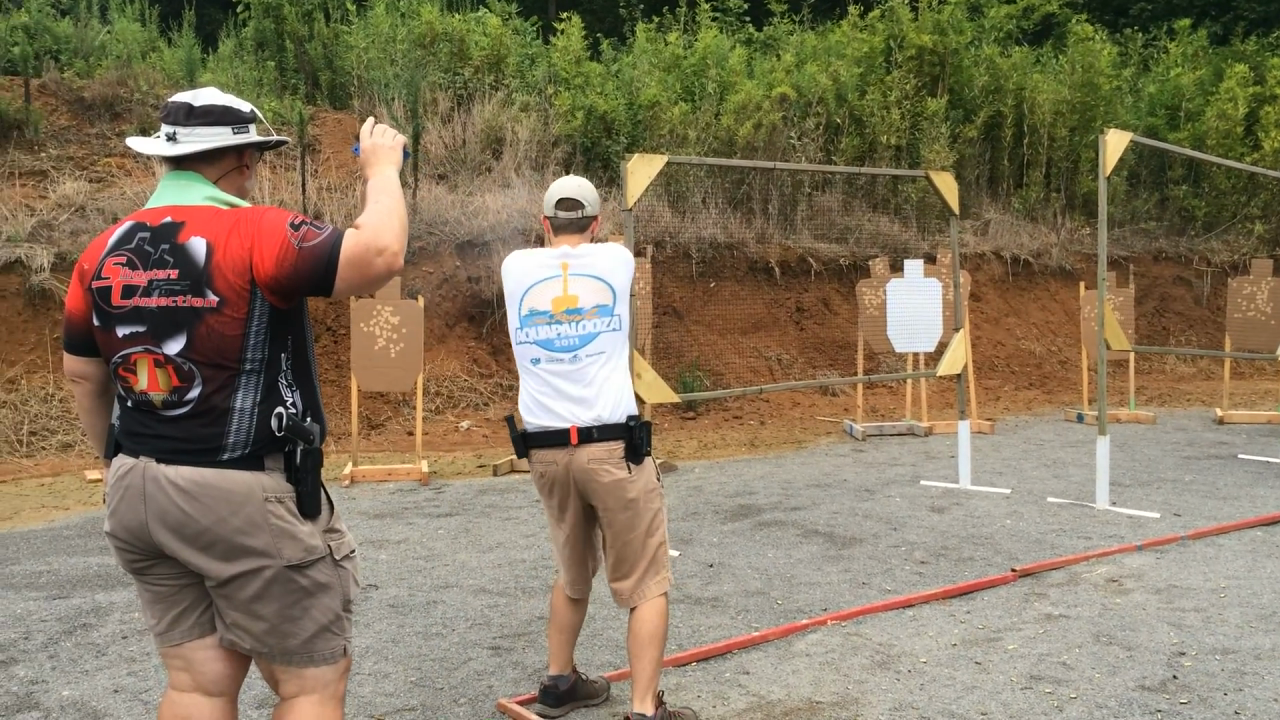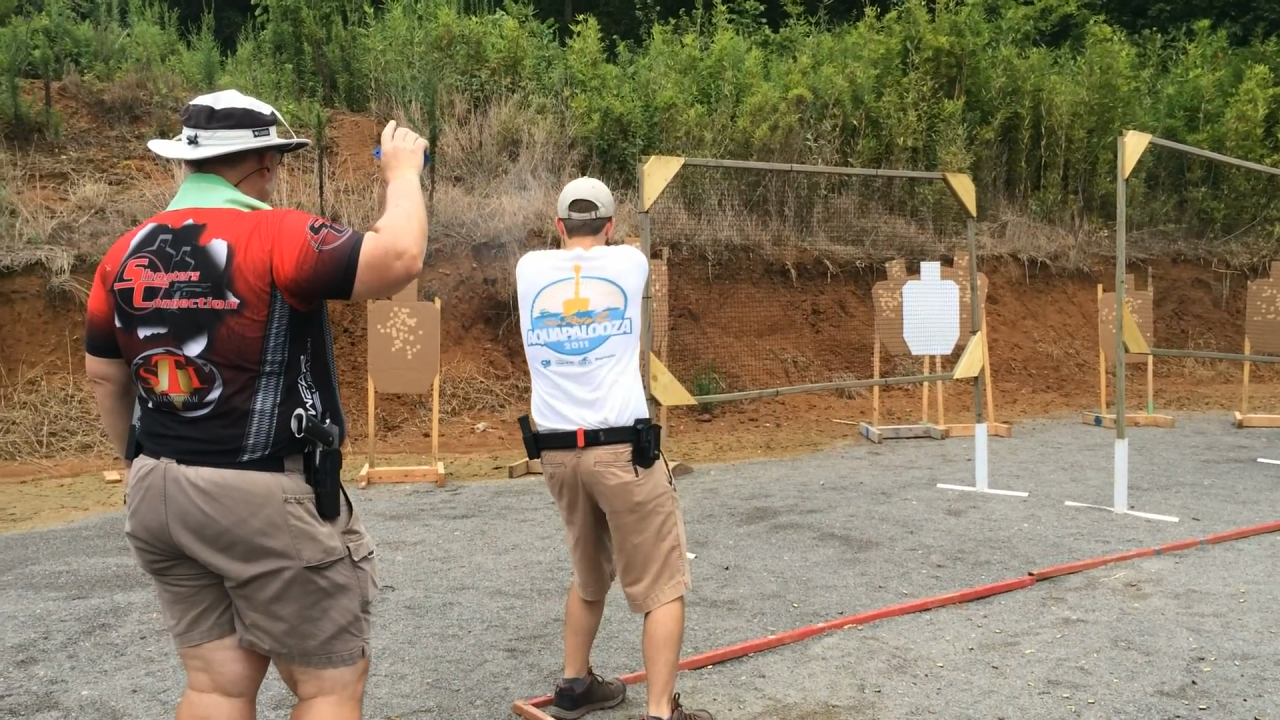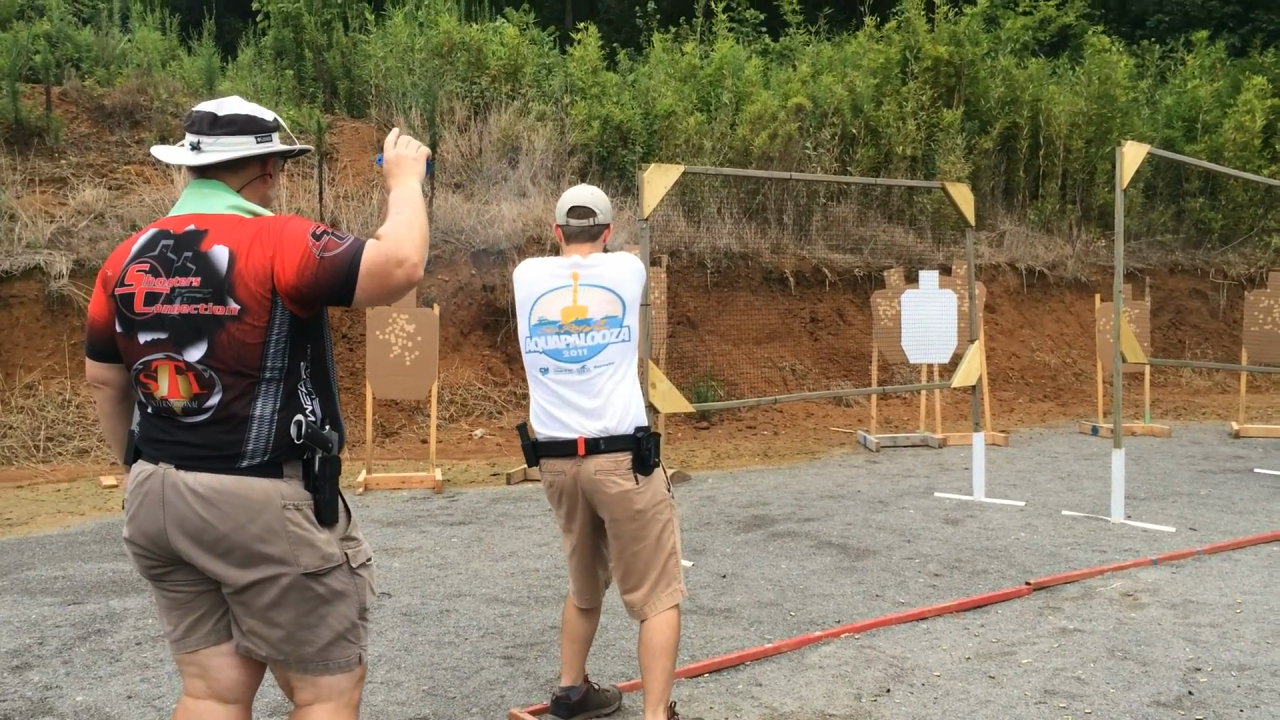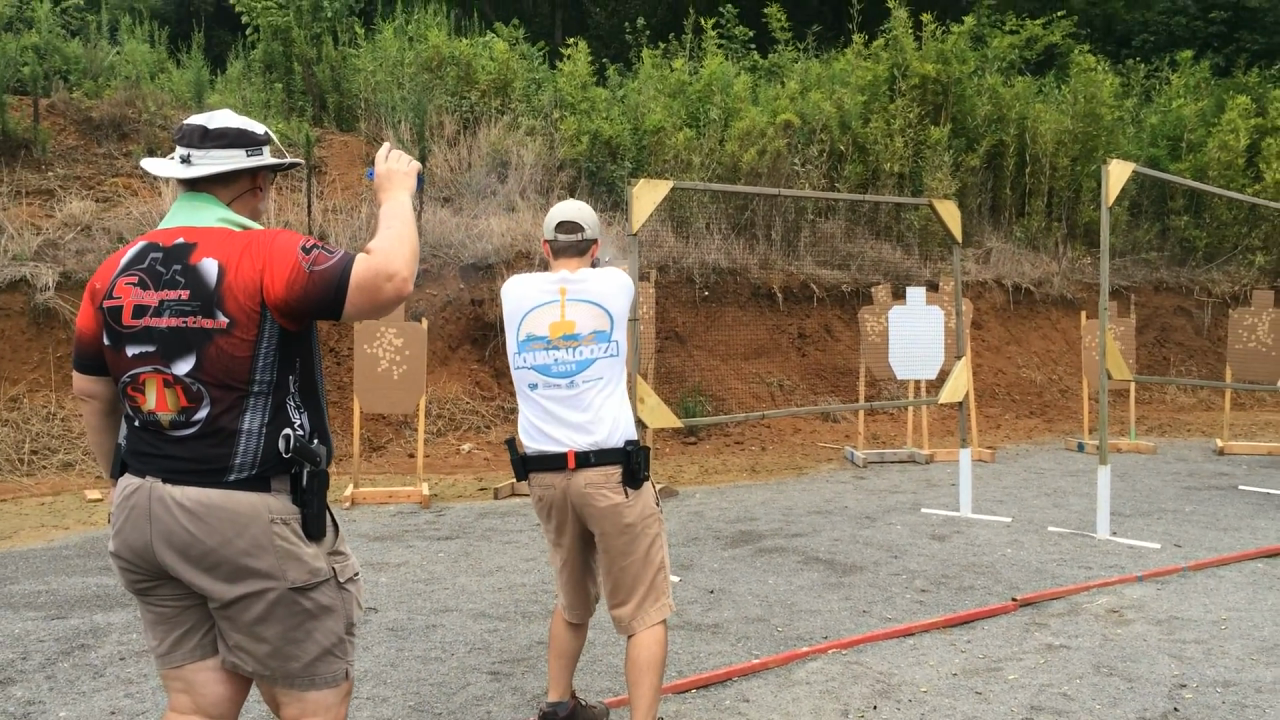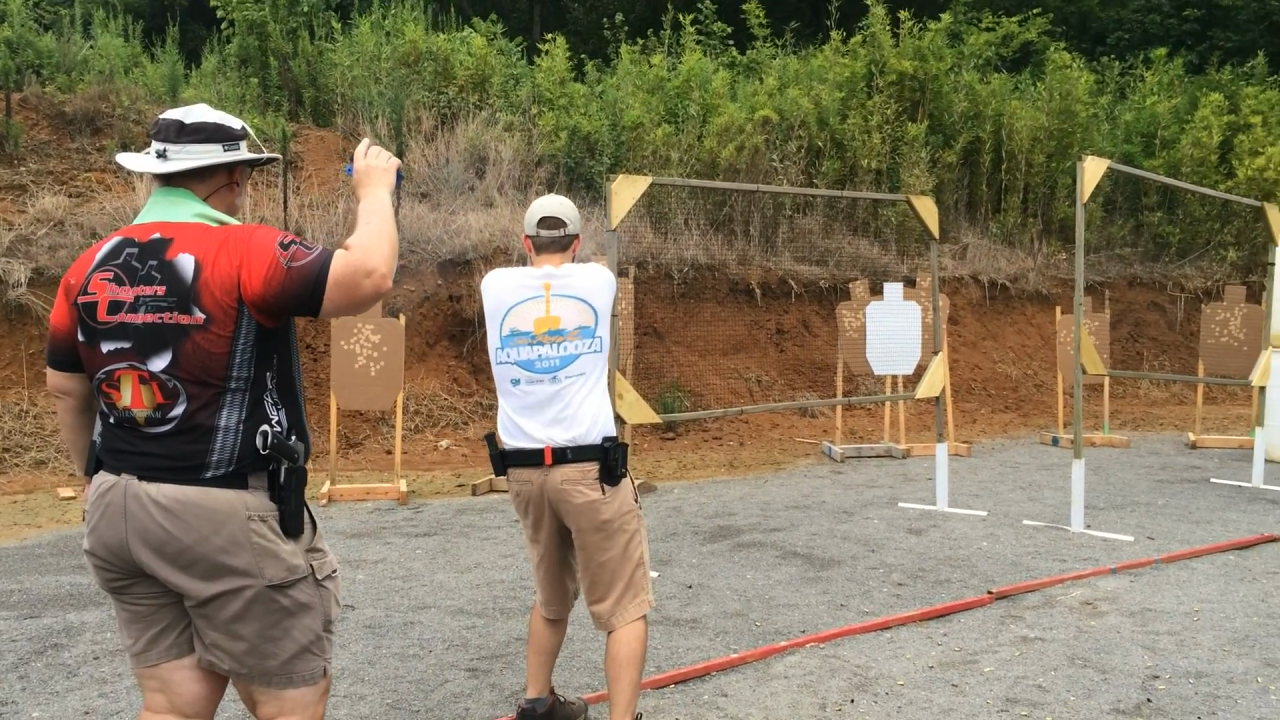
dt=0.2s
person 1, frame 1
left shoulder: (103, 251)
right shoulder: (257, 234)
left elbow: (83, 375)
right elbow: (380, 254)
right wrist: (382, 169)
left hip: (138, 494)
right hip: (245, 495)
person 1, frame 2
left shoulder: (126, 252)
right shoulder: (277, 236)
left elbow: (105, 376)
right elbow: (399, 257)
right wrist: (402, 172)
left hip: (159, 494)
right hip: (264, 496)
person 1, frame 3
left shoulder: (128, 256)
right shoulder: (278, 242)
left elbow: (104, 381)
right elbow: (399, 265)
left wrist: (141, 471)
right wrist: (404, 180)
left hip: (157, 499)
right hip: (264, 502)
person 1, frame 4
left shoulder: (116, 269)
right shoulder: (268, 257)
left elbow: (91, 394)
right elbow: (389, 279)
left wrist: (128, 486)
right wrist: (395, 195)
left hip: (143, 514)
right hip: (250, 516)
person 1, frame 5
left shoulder: (91, 265)
right shoulder: (245, 251)
left elbow: (65, 390)
right elbow: (368, 276)
left wrist: (101, 483)
right wrist: (374, 191)
left hip: (119, 511)
right hip: (228, 513)
person 2, frame 1
left shoulder: (515, 267)
right shoulder: (617, 259)
left hip: (548, 450)
right hip: (612, 446)
left knee: (573, 571)
right knee: (647, 581)
person 2, frame 2
left shoulder: (529, 268)
right shoulder: (630, 261)
left hip: (558, 452)
right hip: (621, 448)
left knee: (589, 575)
right knee: (661, 587)
person 2, frame 3
left shoulder: (527, 275)
right shoulder: (627, 269)
left hip: (557, 461)
right hip: (621, 457)
left knee: (585, 584)
right knee: (657, 593)
person 2, frame 4
left shoulder: (515, 291)
right shoulder: (615, 284)
left hip: (545, 475)
right hip: (611, 471)
left knee: (573, 599)
right knee: (645, 610)
person 2, frame 5
left shoulder: (496, 285)
right shoulder: (599, 280)
left hip: (524, 471)
right hip: (589, 467)
left knee: (552, 595)
right knee: (624, 605)
